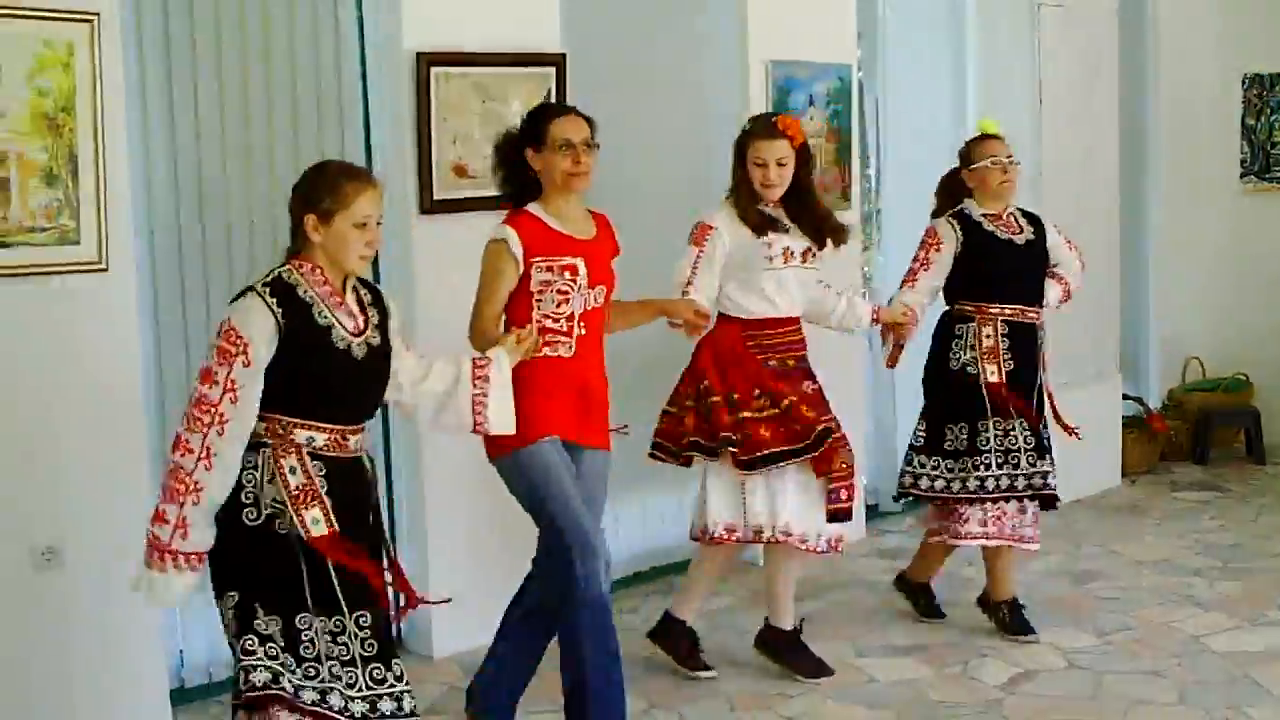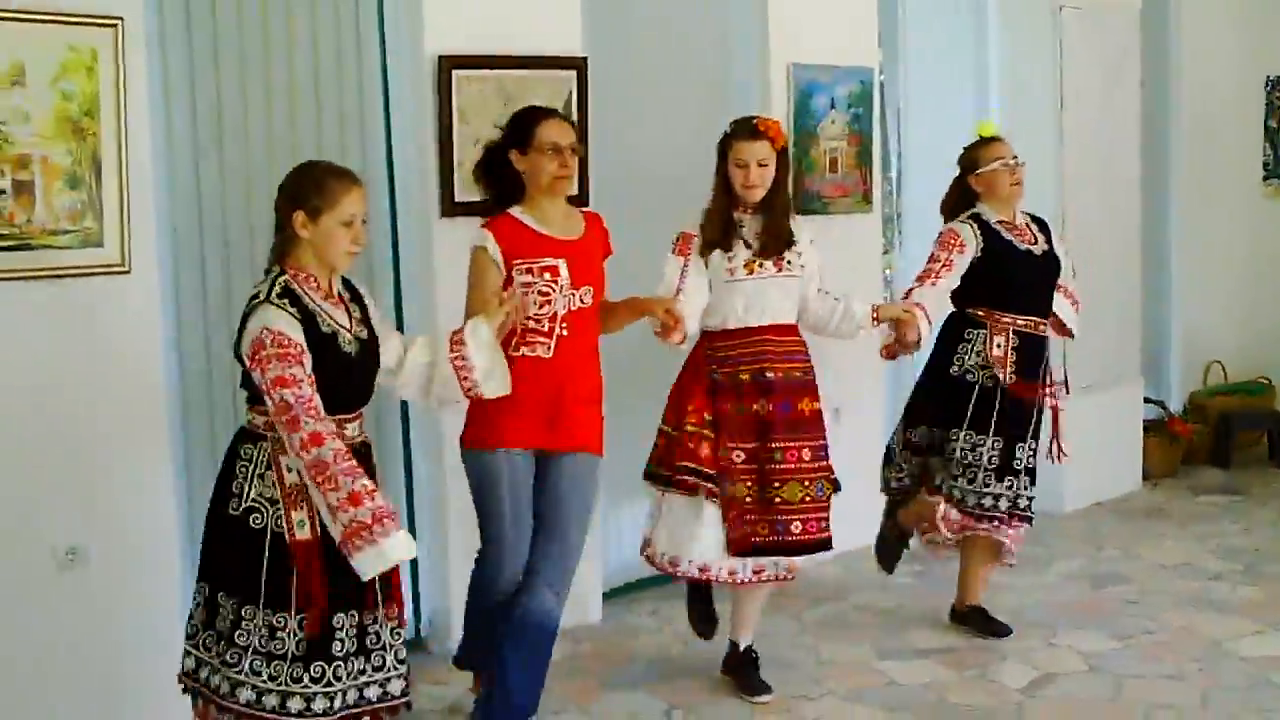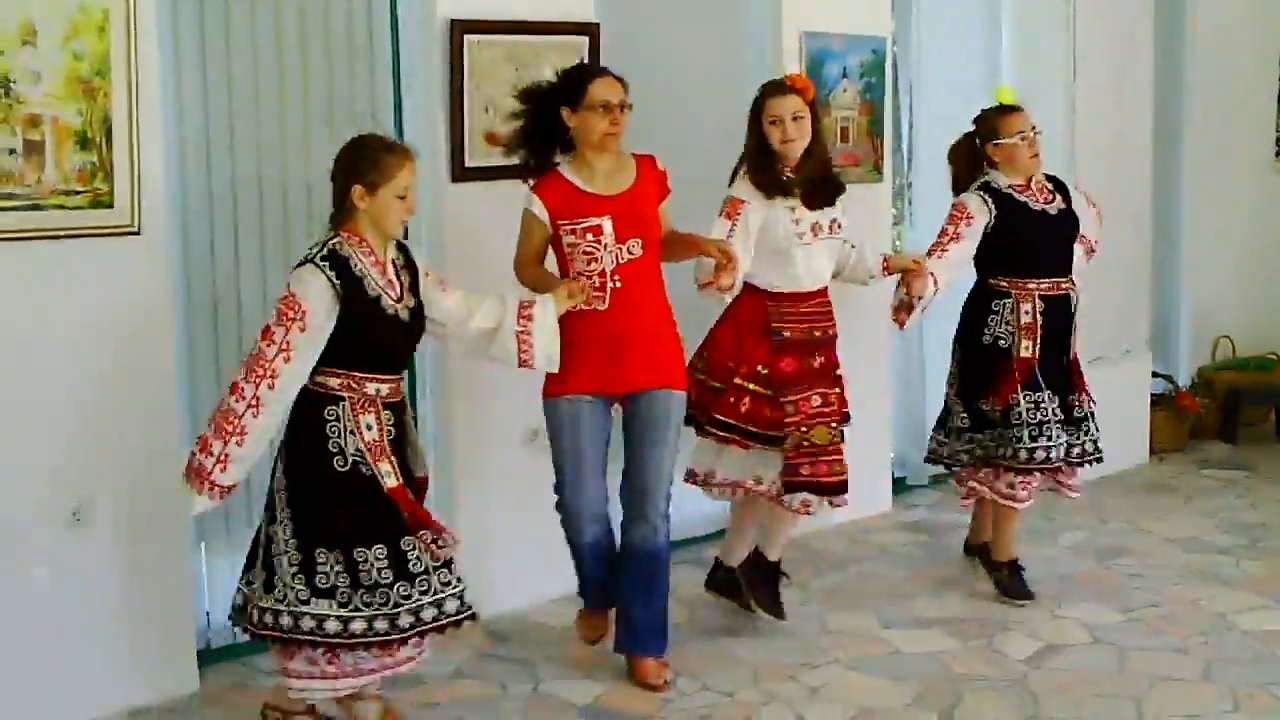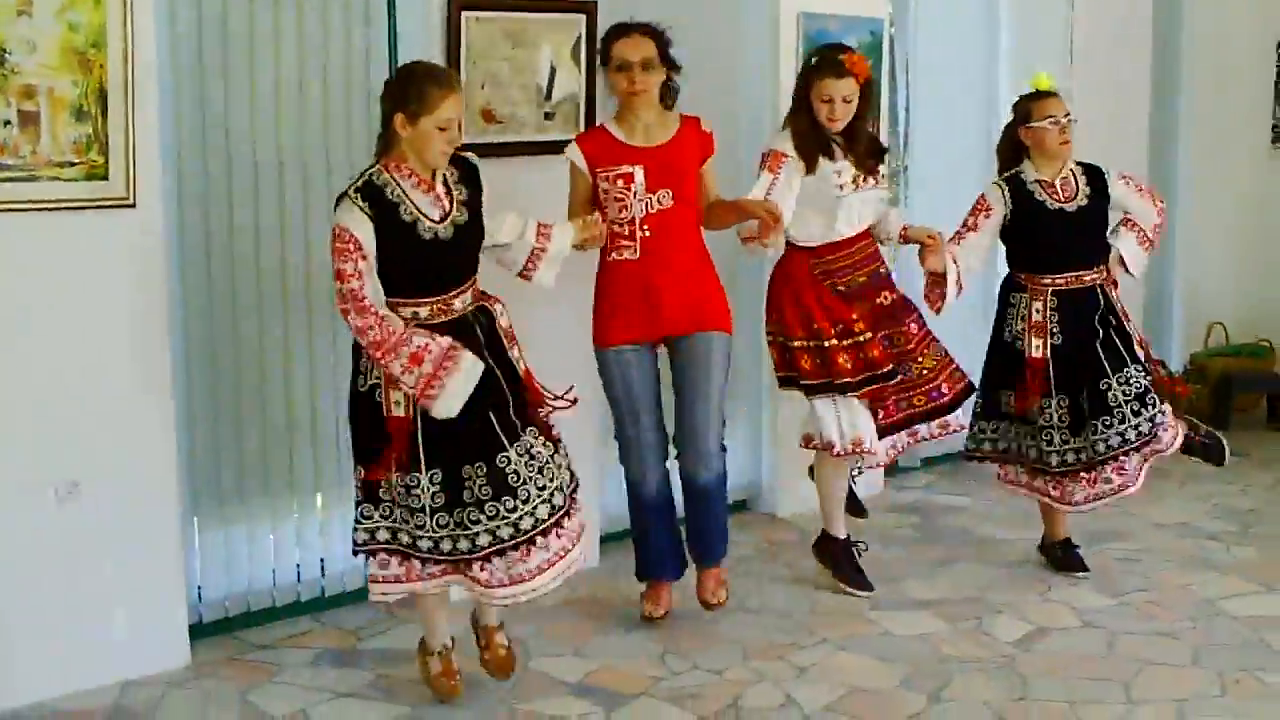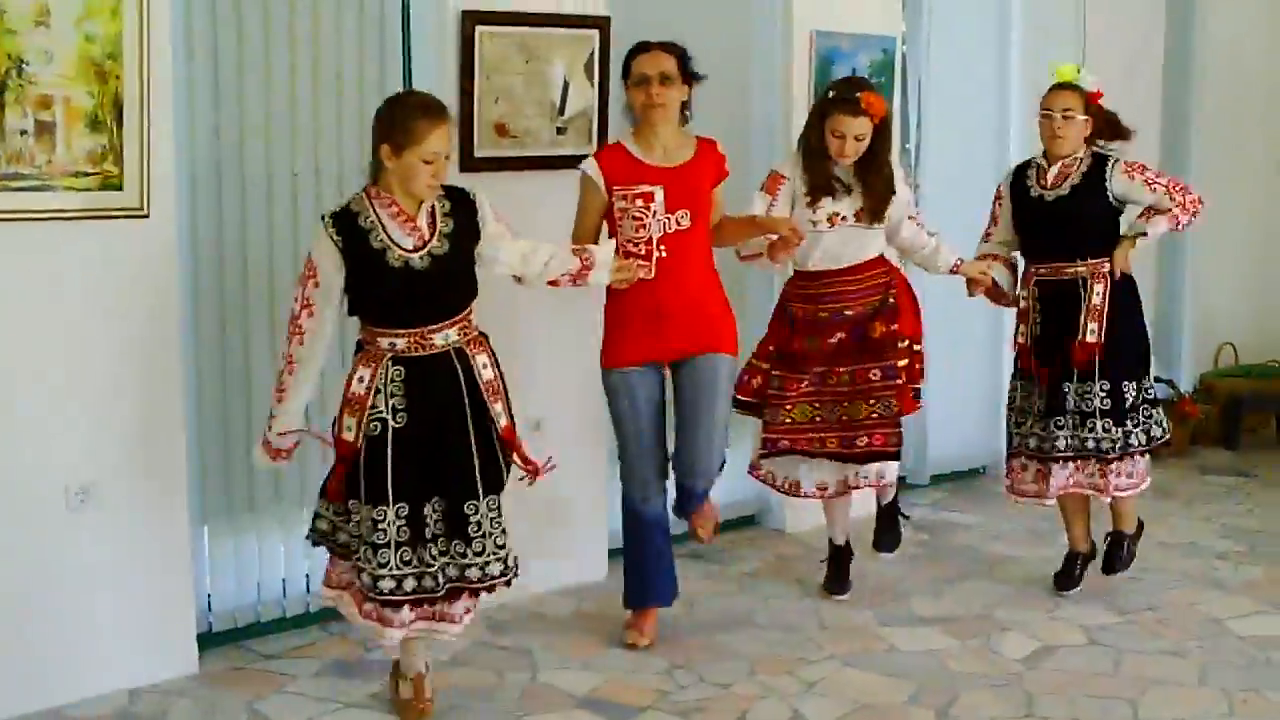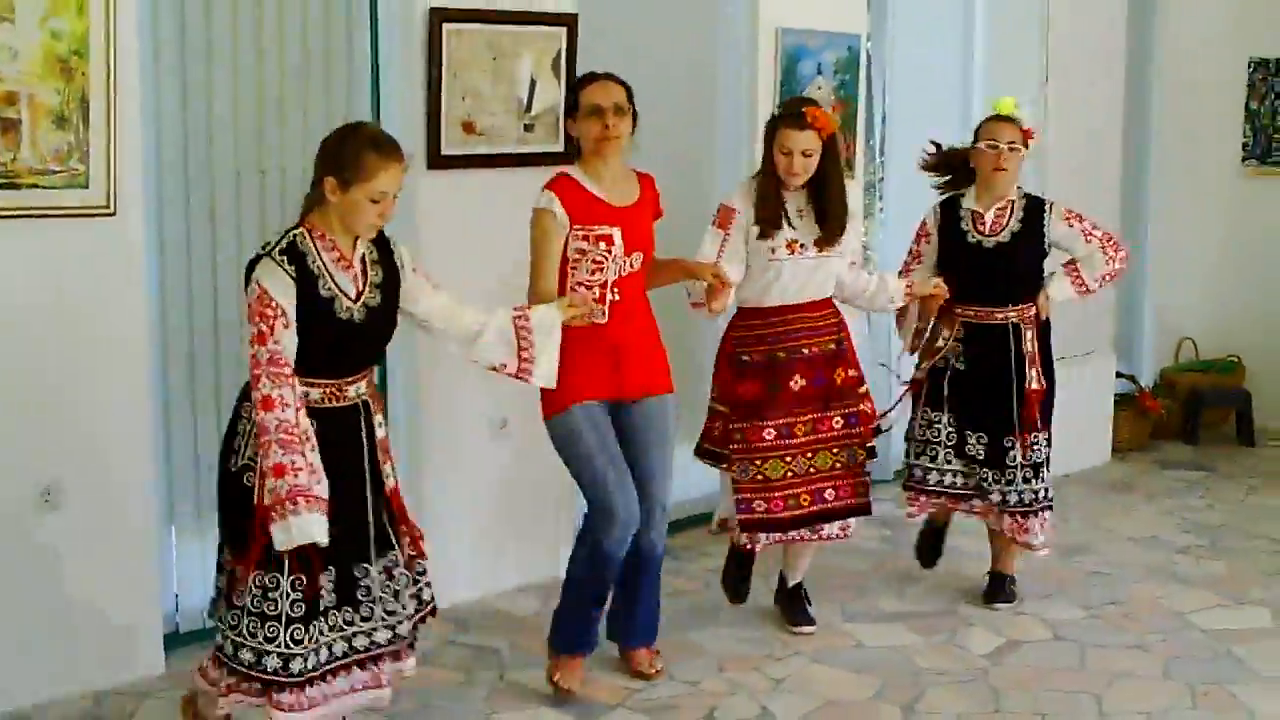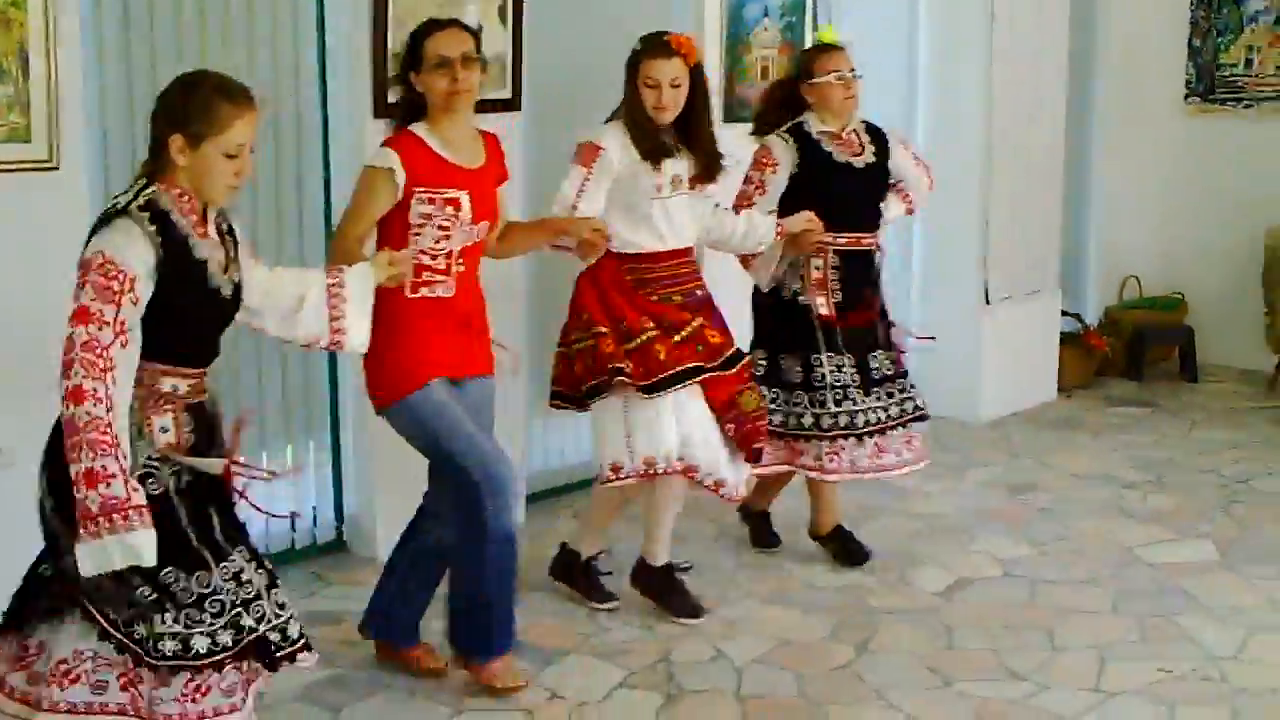
dt=0.5s
person 1, frame 1
left shoulder: (601, 231)
right shoulder: (515, 235)
right elbow: (481, 327)
left wrist: (666, 307)
left hip: (586, 417)
right hip: (527, 420)
left knee: (562, 569)
right knee: (585, 553)
person 1, frame 2
left shoulder: (594, 232)
right shoulder: (497, 237)
left wrist: (645, 305)
left hip: (576, 422)
right hip: (503, 420)
left knee: (550, 580)
right knee: (508, 563)
right ankle: (480, 655)
person 1, frame 3
left shoulder: (651, 174)
right shoulder: (548, 195)
right elbow: (526, 267)
left wrist: (700, 244)
right wrist: (558, 292)
left hip: (655, 360)
right hip: (580, 364)
left knee: (649, 502)
right knee: (580, 499)
left ankle: (644, 640)
right ankle: (599, 594)
person 1, frame 4
left shoulder: (695, 135)
right shoulder: (590, 149)
right elbow: (576, 228)
left wrist: (748, 208)
left hip: (696, 304)
right hip: (622, 314)
left knee: (699, 443)
right knee: (642, 450)
left ankle: (709, 556)
right ankle: (659, 572)
person 1, frame 5
left shoulder: (709, 156)
right shoulder: (605, 166)
right elbow: (581, 247)
left wrist: (763, 224)
left hip: (705, 327)
right hip: (631, 333)
left knee: (701, 463)
right knee: (642, 474)
left ankle: (695, 492)
right ankle: (645, 599)
person 1, frame 6
left shoulder: (646, 191)
right shoulder: (557, 200)
right elbow: (541, 299)
left wrist: (688, 268)
right wrist: (566, 315)
left hip: (643, 368)
right hip: (577, 376)
left knee: (654, 508)
right knee: (616, 511)
left ankle: (635, 634)
right ankle: (571, 639)
person 1, frame 7
left shoulder: (490, 150)
right shoulder: (396, 158)
right elbow: (344, 247)
left wrist: (560, 226)
left hip: (467, 344)
right hip: (405, 352)
left knee: (456, 494)
right knee: (492, 481)
left ankle: (389, 627)
right ankle: (483, 643)
person 2, frame 1
left shoulder: (370, 305)
right shoulder: (262, 309)
left elbow: (414, 383)
right elbow: (210, 428)
left wrist: (497, 360)
right wrist: (177, 539)
left hip: (344, 491)
right hip: (277, 499)
person 2, frame 2
left shoulder: (351, 300)
right shoulder: (273, 317)
left elbow: (404, 367)
right elbow: (307, 434)
left wrist: (481, 331)
right wrist: (371, 525)
left hip: (345, 482)
right hip: (279, 496)
left knee: (351, 641)
right knee: (267, 656)
person 2, frame 3
left shoulder: (400, 262)
right shoulder: (321, 277)
left elbow: (465, 317)
right elbow: (269, 376)
left wrist: (550, 307)
right wrist: (216, 464)
left hip: (383, 435)
right hip: (338, 444)
left knee: (345, 587)
right knee: (396, 579)
person 2, frame 4
left shoulder: (464, 176)
right shoulder: (360, 208)
left elbow: (498, 233)
right elbow: (363, 311)
left wrist: (569, 233)
right wrist: (436, 363)
left hip: (477, 352)
right hip: (404, 370)
left knee: (503, 481)
right knee: (424, 503)
left ankle: (490, 620)
right ankle: (436, 643)
person 2, frame 5
left shoulder: (464, 210)
right shoulder: (343, 234)
left elbow: (520, 256)
right elbow: (310, 329)
left wrist: (602, 262)
right wrist: (287, 418)
left hip: (463, 386)
right hip: (385, 396)
left knee: (462, 521)
right knee: (393, 534)
left ankle: (423, 646)
right ankle: (407, 663)
person 2, frame 6
left shoulder: (386, 258)
right shoulder: (279, 271)
left elbow: (453, 319)
right elbow: (274, 388)
left wrist: (547, 318)
right wrist: (295, 495)
left hip: (355, 434)
right hip: (287, 440)
left knee: (360, 587)
right knee: (283, 601)
person 2, frame 7
left shoulder: (213, 229)
right shoulder: (128, 237)
left elbow: (270, 296)
right elbow: (92, 376)
left wrist: (365, 277)
right wrist: (111, 503)
left hip: (174, 439)
right hip: (125, 450)
person 3, frame 1
left shoulder: (800, 223)
right shoulder: (722, 222)
left elbow: (812, 298)
right elbow: (693, 290)
left wrist: (875, 313)
left hip: (784, 359)
right hip: (737, 360)
left knee: (742, 507)
right knee: (779, 497)
left ankle: (676, 622)
right ankle: (781, 630)
person 3, frame 2
left shoulder: (792, 234)
right shoulder: (700, 234)
left elbow: (813, 306)
right elbow: (683, 302)
left wrist: (876, 312)
right wrist: (674, 324)
left hip: (788, 373)
right hip: (722, 375)
left knee: (778, 517)
right knee: (721, 510)
left ankle: (742, 650)
right ankle: (699, 577)
person 3, frame 3
left shoulder: (822, 184)
right shoulder: (748, 191)
right elbow: (729, 259)
left wrist: (889, 264)
right wrist: (719, 276)
left hip: (811, 326)
right hip: (764, 329)
left knee: (772, 464)
right knee: (802, 456)
left ankle: (731, 567)
right ankle: (763, 559)
person 3, frame 4
left shoulder: (860, 144)
right shoulder: (788, 150)
right elbow: (767, 209)
left wrist: (908, 231)
right wrist: (759, 229)
left hip: (865, 273)
right hip: (814, 281)
left knee: (901, 383)
right knee: (846, 403)
left ankle: (835, 477)
right ankle: (834, 539)
person 3, frame 5
left shoulder: (884, 174)
right shoulder: (791, 174)
left elbow: (907, 231)
right elbow: (752, 237)
left wrist: (958, 265)
right wrist: (773, 245)
left hip: (875, 301)
right hip: (811, 304)
left knee: (871, 425)
right knee: (819, 429)
left ankle: (887, 496)
right ankle: (839, 545)
person 3, frame 6
left shoulder: (833, 205)
right shoulder: (744, 203)
right elbow: (717, 273)
left wrist: (909, 289)
right wrist: (712, 292)
left hip: (823, 344)
right hip: (758, 344)
left knee: (824, 471)
right knee: (763, 473)
left ankle: (792, 584)
right ankle: (743, 544)
person 3, frame 7
left shoulder: (691, 146)
right shoulder: (607, 143)
left elbow: (706, 220)
right elbow: (569, 218)
left wrist: (779, 229)
left hip: (681, 287)
right hip: (623, 289)
left knee: (654, 434)
right knee: (671, 425)
left ankle: (577, 556)
right ankle: (656, 565)
person 4, frame 1
left shoulder: (1036, 228)
right shoulder: (951, 229)
left elbow: (1071, 268)
right elbow: (917, 286)
left wrist: (1035, 305)
left hip: (1020, 356)
right hip: (970, 355)
left knee: (995, 470)
right knee: (989, 465)
left ankle: (918, 574)
right ankle: (1000, 593)
person 4, frame 2
left shoulder: (1041, 230)
right shoulder: (966, 232)
left elbow: (1064, 286)
right elbow: (933, 284)
left wrist: (1053, 320)
right wrist: (910, 320)
left hip: (1025, 365)
right hip: (975, 358)
left knee: (1001, 485)
right knee: (971, 468)
left ankle: (968, 602)
right ankle: (903, 511)
person 4, frame 3
left shoulder: (1059, 190)
right shoulder: (980, 204)
left elbow: (1090, 226)
right elbow: (944, 256)
left wrist: (1068, 273)
right wrist: (915, 286)
left hip: (1052, 326)
right hip: (1003, 330)
left knee: (1044, 439)
right knee: (1017, 439)
left ankle: (982, 538)
right ankle: (1003, 556)
person 4, frame 4
left shoulder: (1099, 180)
right shoulder: (1004, 193)
left elbow: (1150, 209)
right elbow: (964, 246)
left wrist: (1119, 253)
right wrist: (937, 260)
left hip: (1096, 311)
right hip: (1036, 320)
left knee: (1129, 404)
right knee: (1047, 428)
left ankle: (1183, 432)
right ankle: (1056, 538)
person 4, frame 5
left shoulder: (1112, 174)
right shoulder: (1017, 182)
left elbow: (1185, 202)
right elbow: (996, 246)
left wrist: (1132, 241)
right wrist: (993, 282)
left hip: (1102, 308)
right hip: (1044, 315)
left knee: (1106, 419)
right knee: (1052, 430)
left ankle: (1126, 524)
right ankle: (1078, 545)
person 4, frame 6
left shoulder: (1044, 215)
right shoulder: (942, 216)
left elbow: (1110, 254)
right elbow: (913, 282)
left wrist: (1053, 292)
left hip: (1020, 352)
right hip: (957, 353)
left knee: (1016, 456)
right knee: (940, 456)
left ankle: (1004, 569)
right ankle: (941, 513)
person 4, frame 7
left shoulder: (879, 142)
right shoulder: (785, 147)
left elbow: (919, 180)
right elbow: (746, 218)
left wrist: (879, 221)
left hip: (860, 285)
right hip: (804, 287)
left knee: (835, 407)
right knee: (824, 400)
left ankle: (757, 501)
right ankle: (827, 523)
